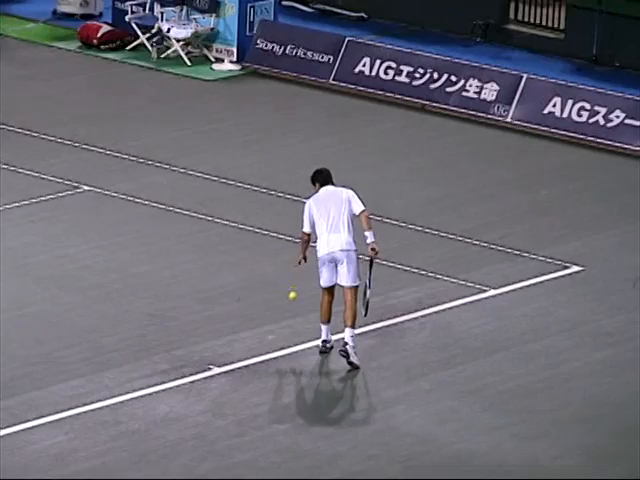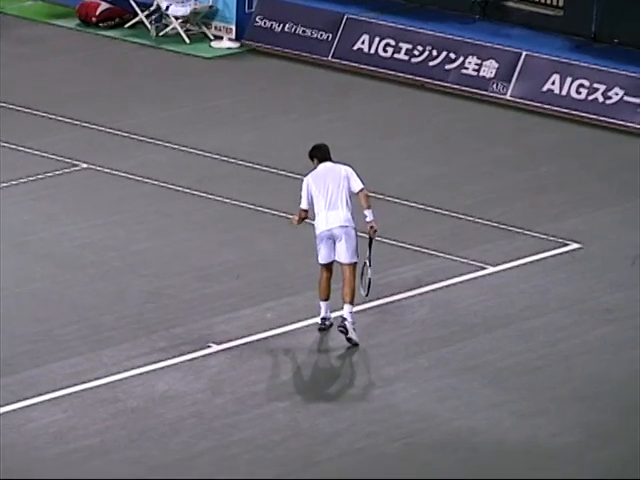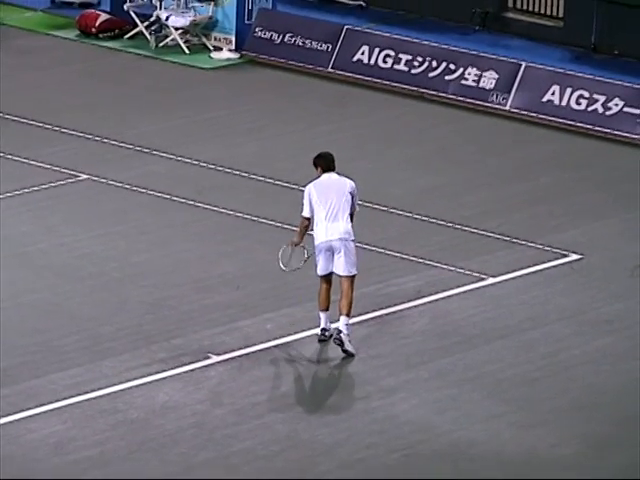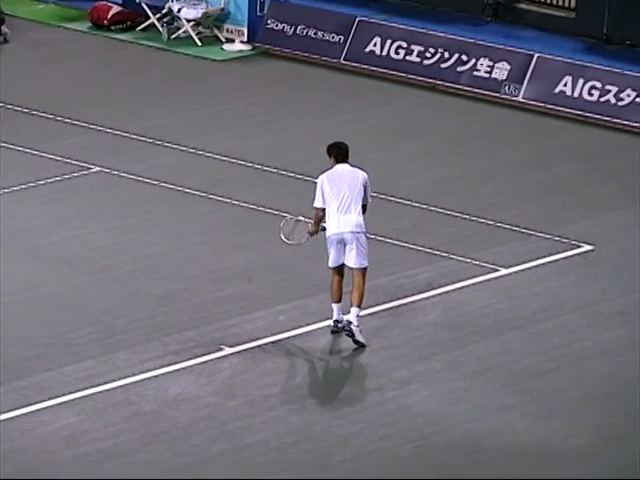
dt=0.5s
person 1, frame 1
left shoulder: (311, 202)
right shoulder: (346, 193)
left elbow: (306, 236)
right elbow: (364, 215)
left wrist: (302, 254)
right wrist: (371, 240)
left hip: (324, 251)
right hip: (346, 248)
left knee: (327, 293)
right knee: (350, 295)
left ankle: (325, 340)
right ankle: (348, 342)
person 1, frame 2
left shoulder: (309, 179)
right shoulder: (345, 170)
left elbow: (304, 213)
right elbow: (362, 194)
left wrist: (296, 219)
right wrist: (370, 219)
left hip: (323, 228)
right hip: (344, 225)
left knee: (325, 270)
right knee: (349, 272)
left ankle: (324, 317)
right ankle: (346, 319)
person 1, frame 3
left shoulder: (311, 188)
right shoulder: (349, 184)
left elbow: (306, 221)
left wrist: (298, 238)
left hip: (322, 239)
right hip: (343, 237)
left knee: (325, 281)
right knee: (347, 284)
left ankle: (324, 328)
right ankle: (342, 330)
person 1, frame 4
left shoulder: (324, 178)
right shoulder: (361, 176)
left elbow: (320, 212)
left wrist: (315, 227)
left hip: (334, 231)
right hip: (355, 229)
left knee: (336, 273)
right knee: (359, 276)
left ankle: (337, 319)
right ankle: (353, 322)
